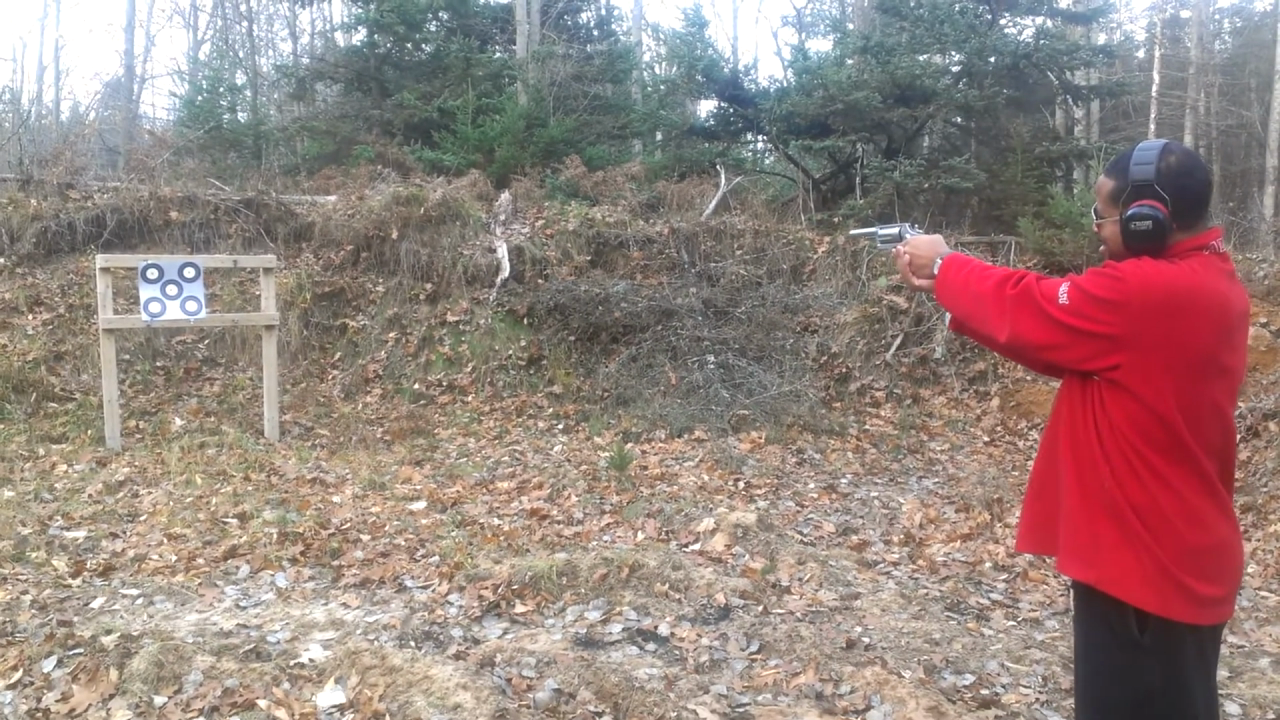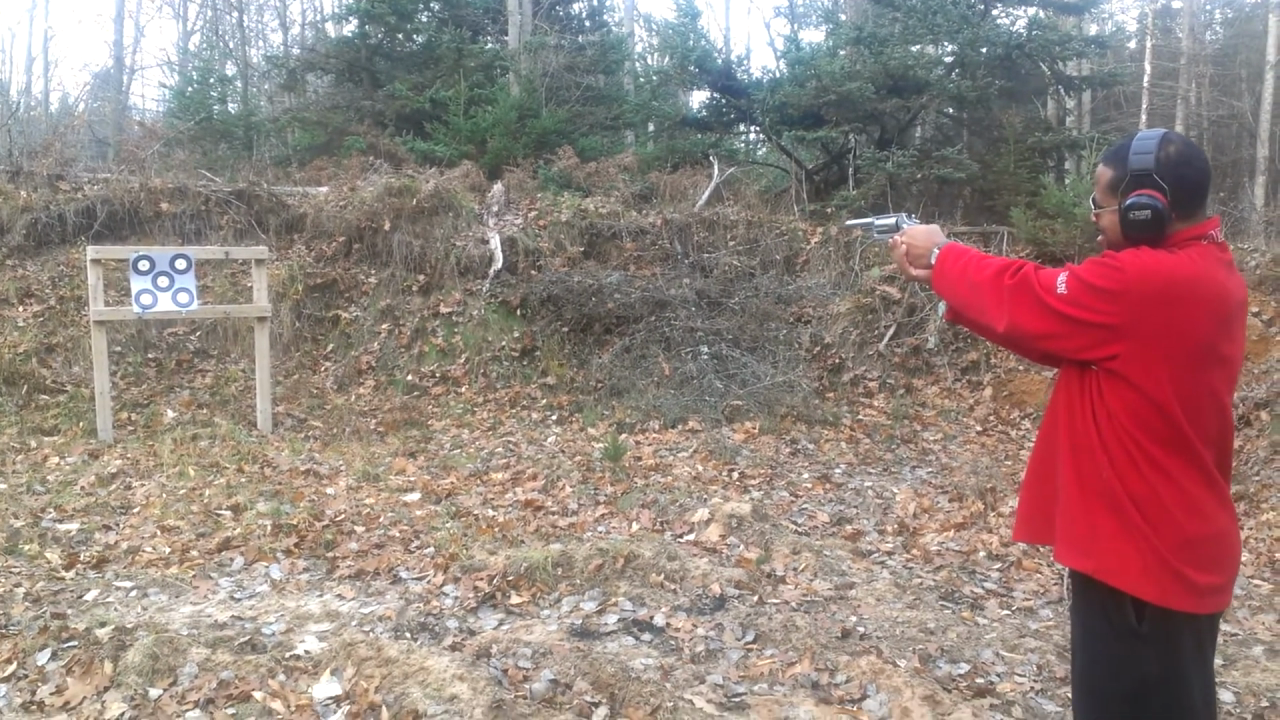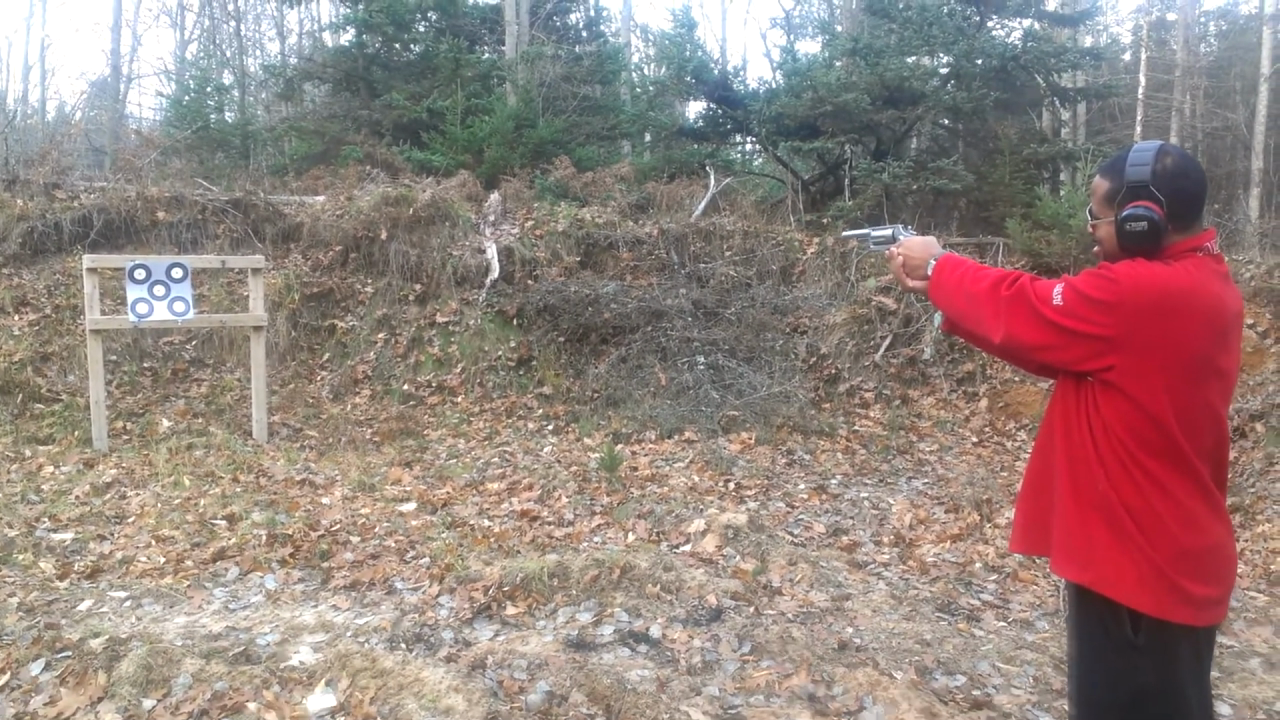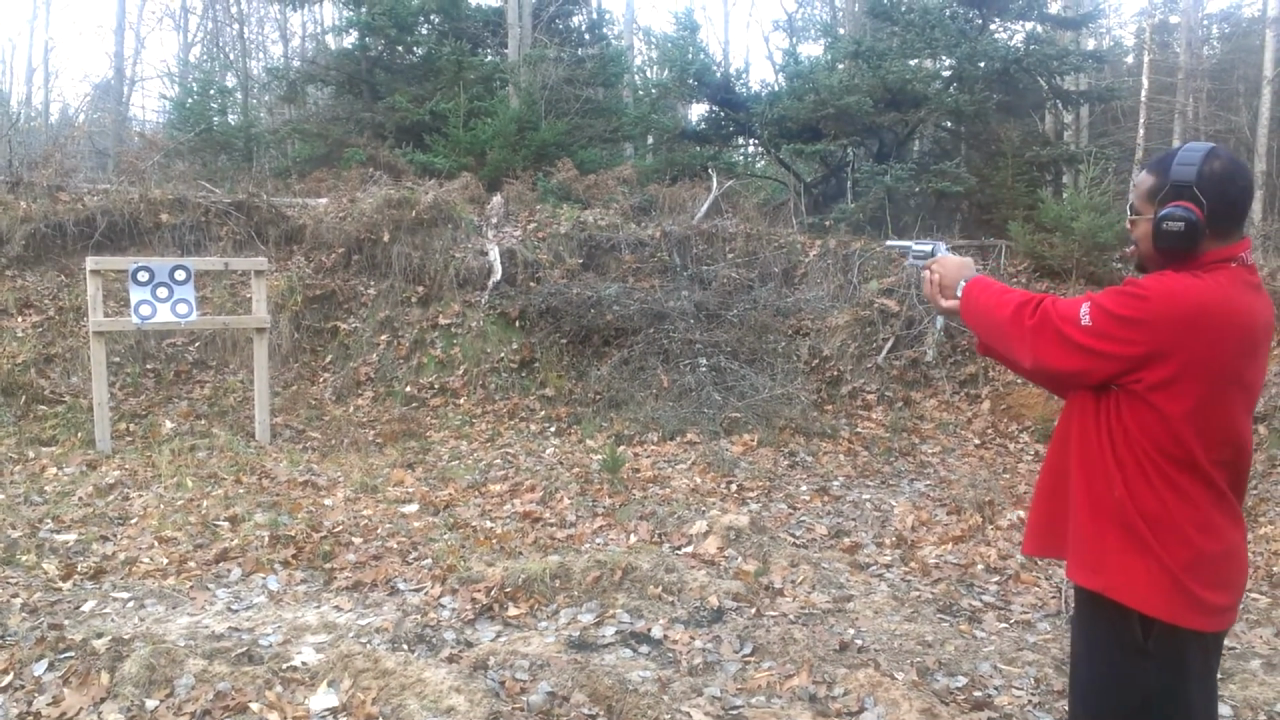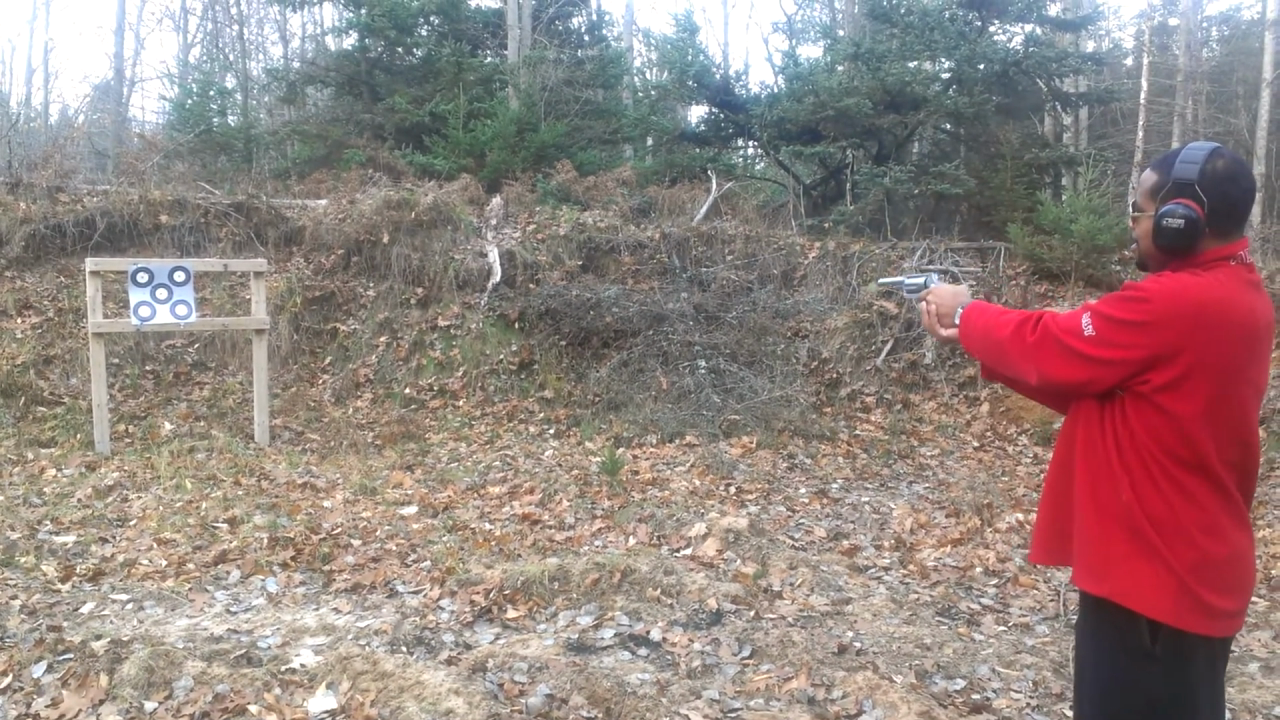
dt=0.5s
person 1, frame 1
left shoulder: (1147, 294)
right shoulder: (1206, 281)
left elbow: (1030, 311)
right elbow: (1061, 327)
left wrist: (943, 266)
right wrist: (952, 286)
left hip: (1149, 565)
right hip: (1177, 556)
person 1, frame 2
left shoulder: (1144, 282)
right shoulder: (1205, 270)
left elbow: (1028, 300)
right elbow: (1062, 319)
left wrist: (940, 255)
right wrist: (947, 276)
left hip: (1147, 554)
right hip: (1175, 546)
person 1, frame 3
left shoulder: (1141, 295)
right shoulder: (1201, 282)
left elbow: (1024, 311)
right elbow: (1054, 330)
left wrist: (937, 266)
right wrist: (946, 286)
left hip: (1143, 565)
right hip: (1168, 556)
person 1, frame 4
left shoulder: (1171, 306)
right shoulder: (1233, 294)
left elbow: (1051, 334)
right elbow: (1087, 353)
left wrist: (969, 286)
right wrist: (977, 307)
left hip: (1154, 572)
right hip: (1183, 564)
person 1, frame 5
left shoulder: (1174, 305)
left elbow: (1056, 351)
right elbow: (1091, 368)
left wrist: (966, 314)
right wrist: (979, 332)
left hip: (1159, 576)
right hip: (1186, 566)
